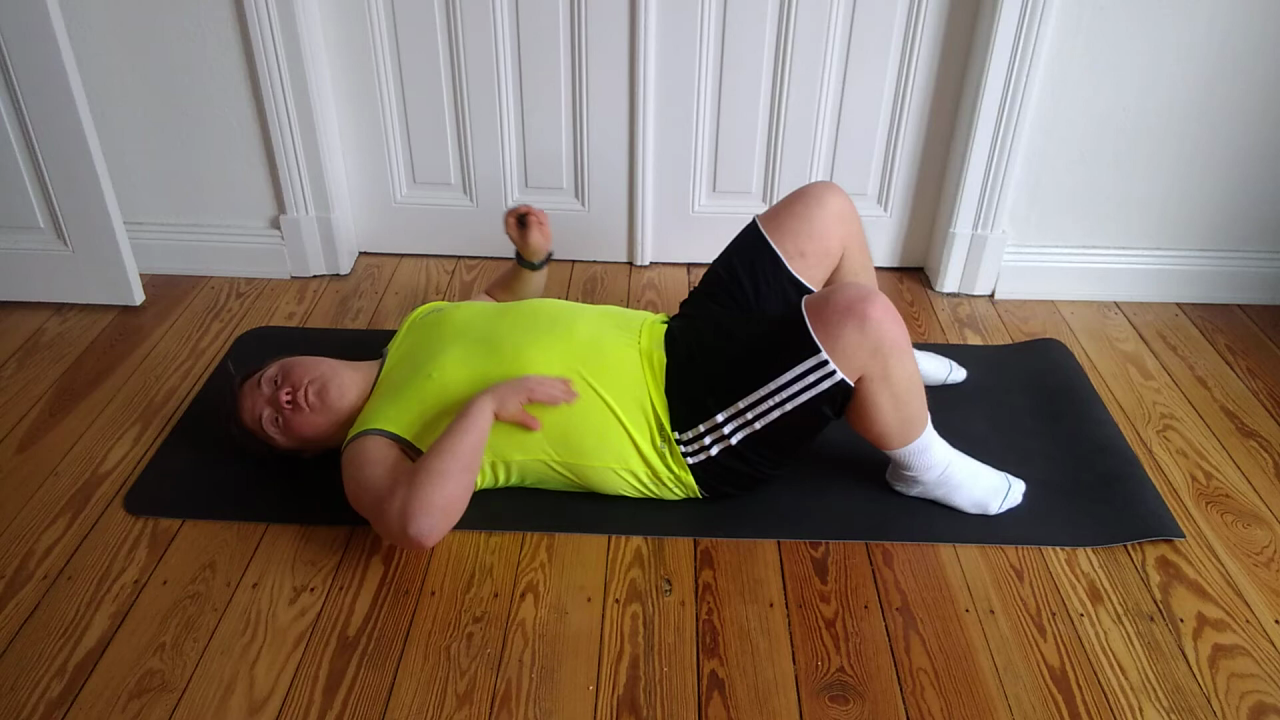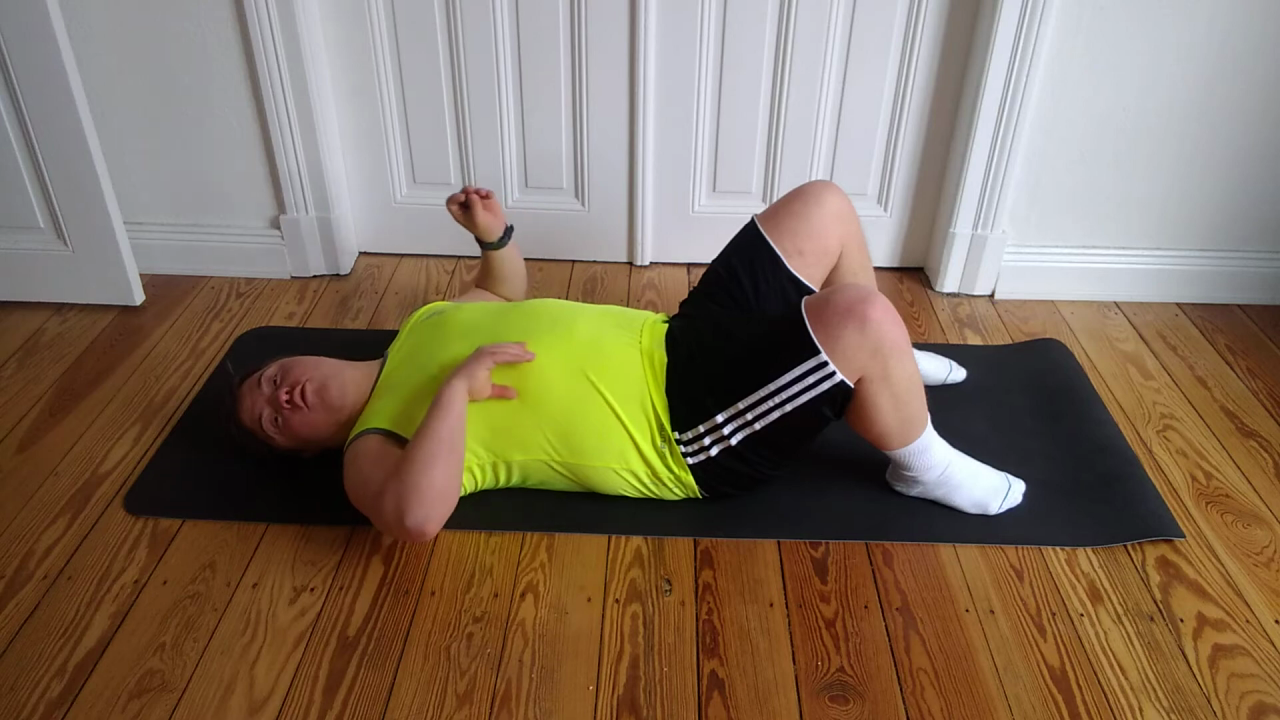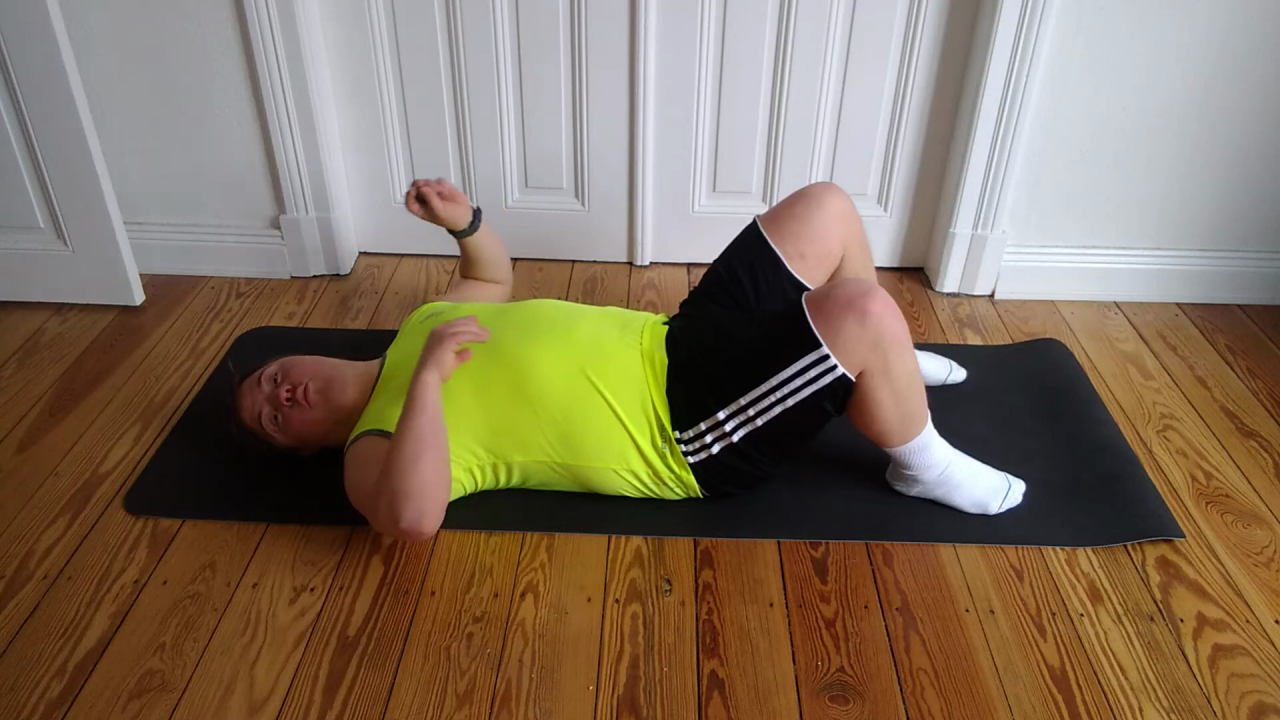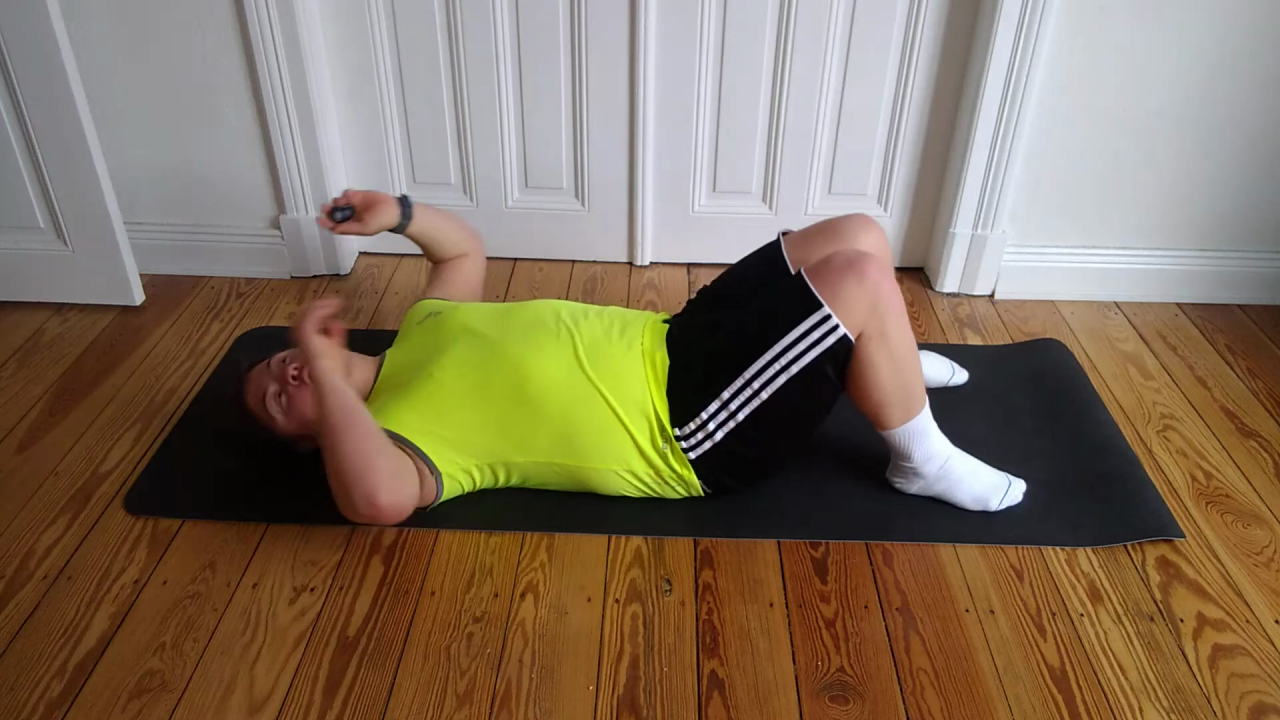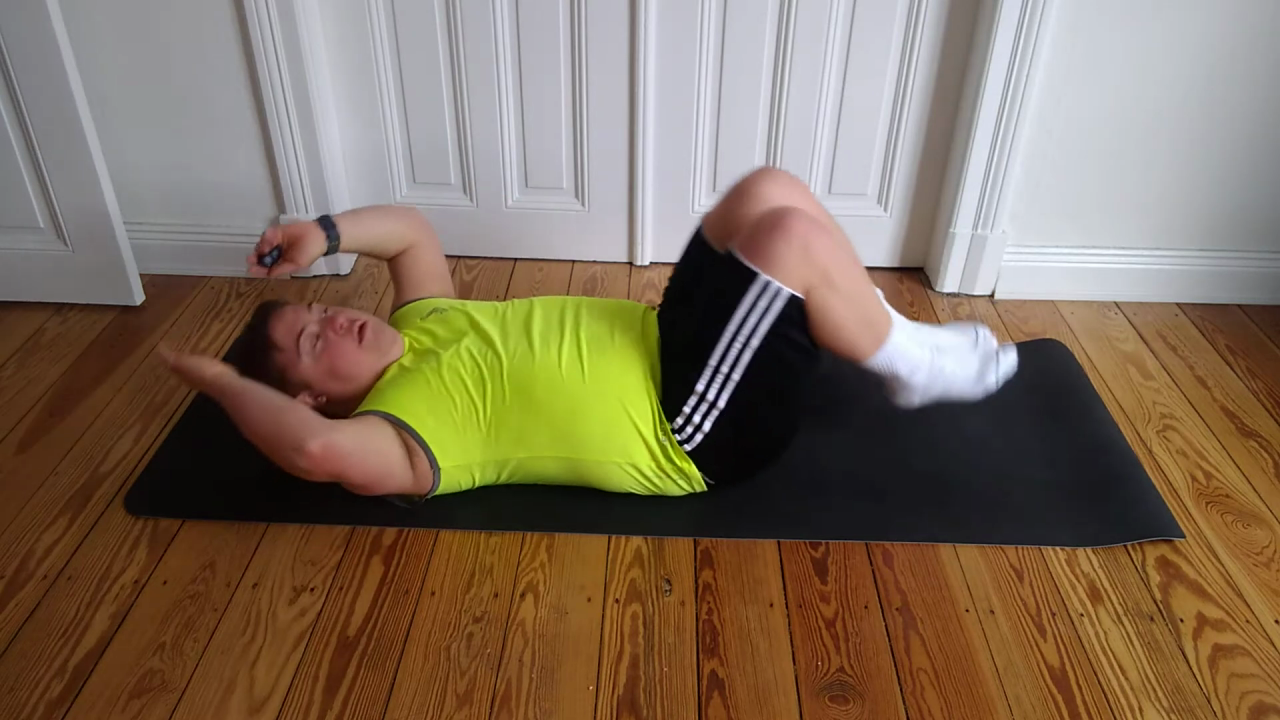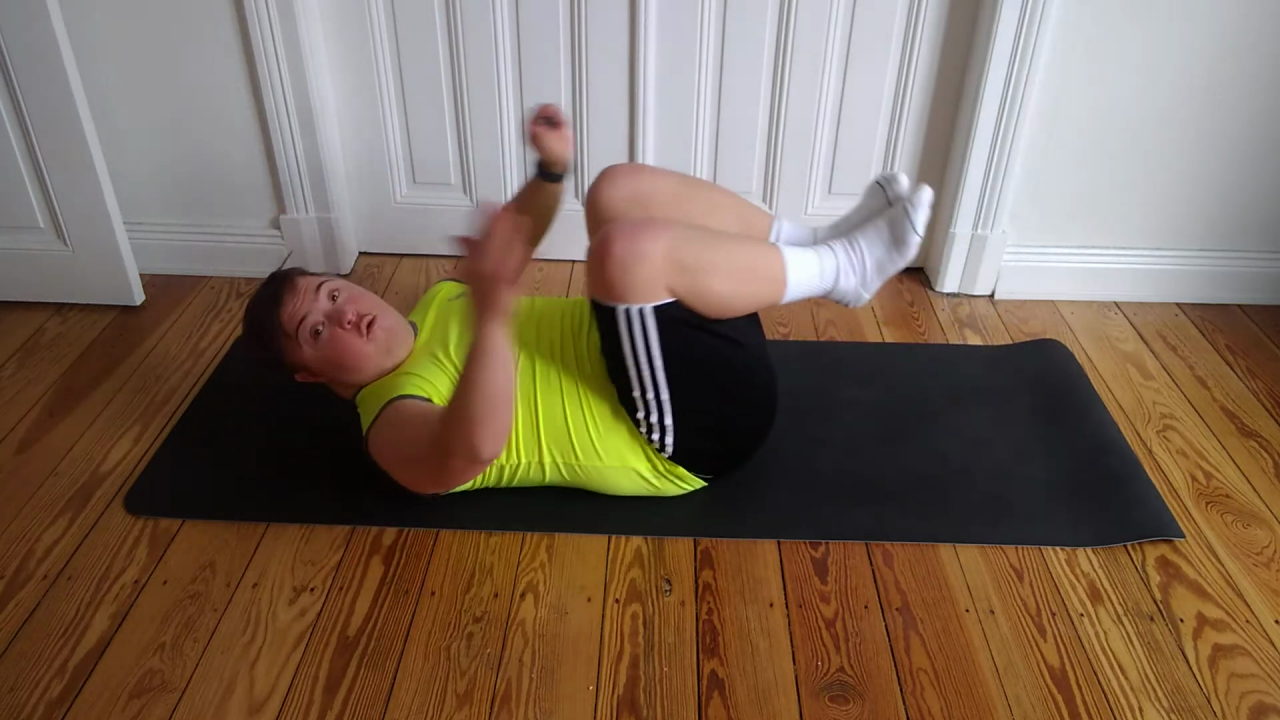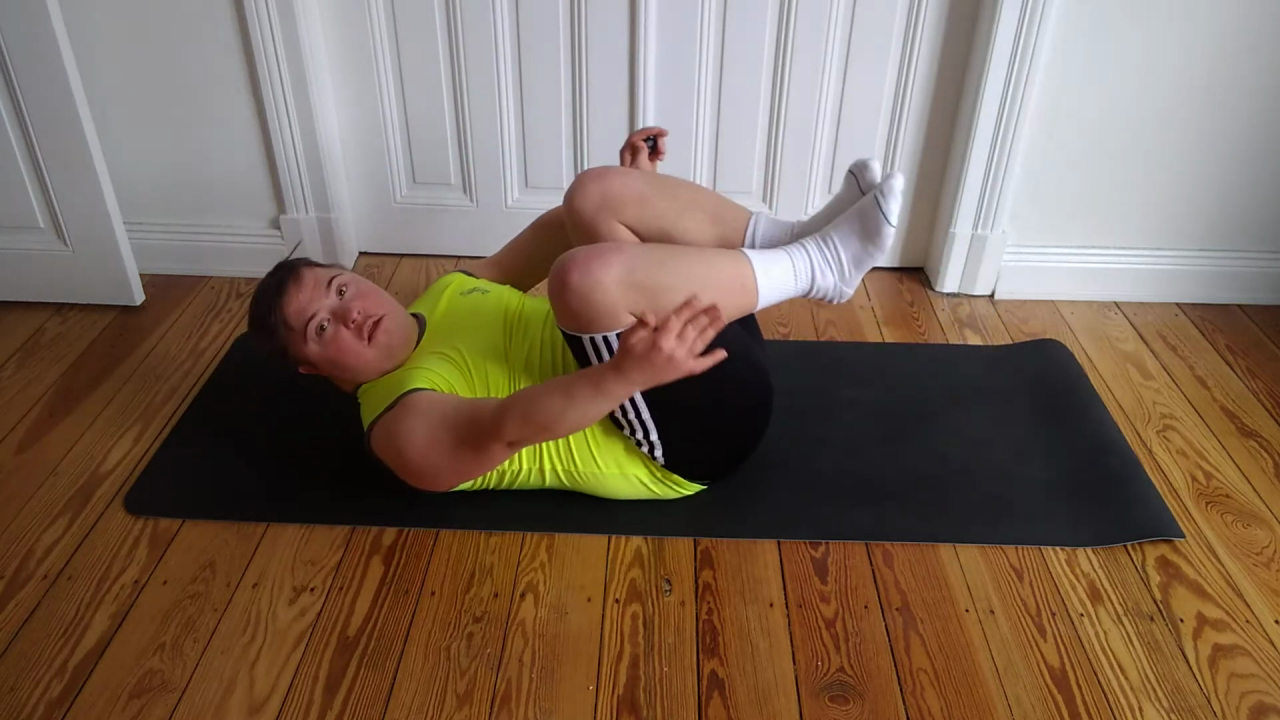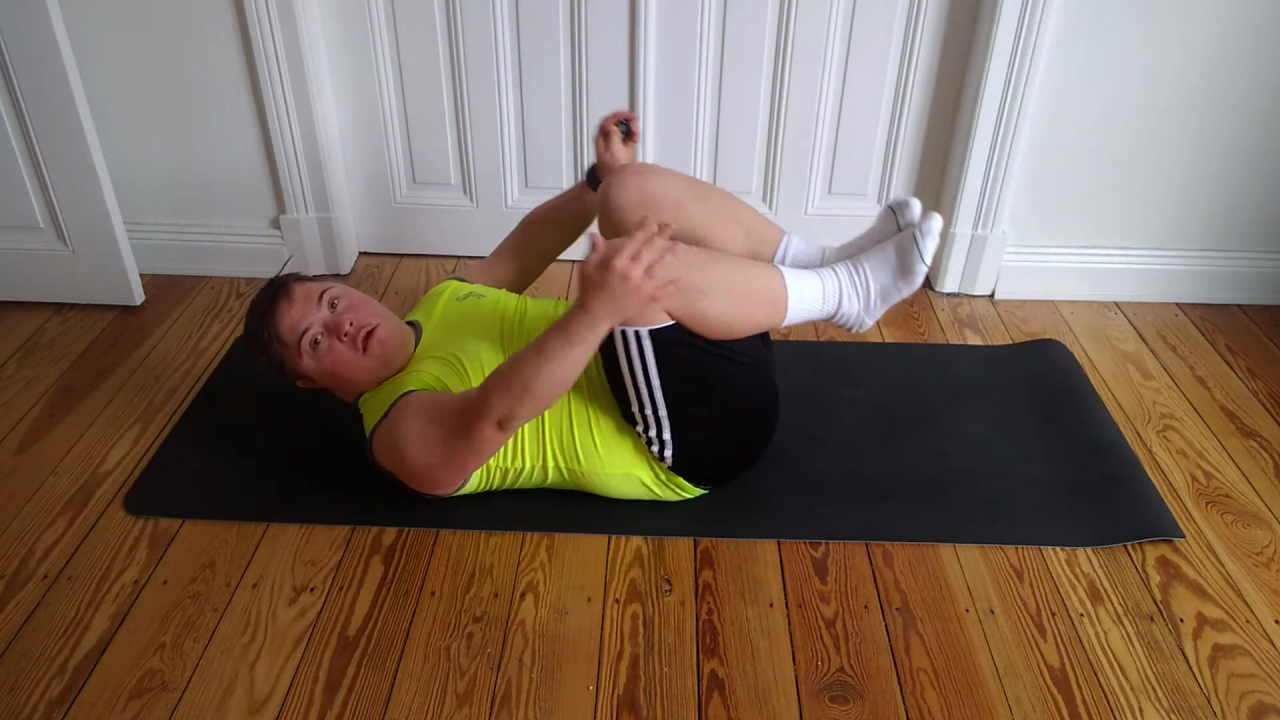
dt=0.4s
person 1, frame 1
left shoulder: (418, 329)
right shoulder: (370, 450)
left elbow: (504, 303)
right elbow: (418, 523)
left wrist: (533, 256)
right wrist: (486, 404)
left hip: (673, 341)
right hip: (692, 441)
left knee: (825, 207)
right knee: (859, 315)
left ankle: (881, 369)
right ankle: (922, 465)
person 1, frame 2
left shoulder: (421, 330)
right shoulder: (371, 449)
left elbow: (503, 293)
right elbow: (416, 516)
left wrist: (493, 236)
right wrist: (456, 388)
left hip: (677, 343)
right hip: (694, 440)
left knee: (822, 208)
right knee: (860, 322)
left ankle: (882, 370)
right ankle: (923, 465)
person 1, frame 3
left shoulder: (420, 324)
right shoulder: (372, 449)
left elbow: (494, 279)
right elbow: (414, 517)
left wrist: (463, 221)
right wrist: (430, 376)
left hip: (674, 344)
right hip: (693, 438)
left knee: (826, 208)
right knee: (860, 311)
left ankle: (880, 366)
right ankle: (924, 464)
person 1, frame 4
left shoulder: (418, 330)
right shoulder: (379, 434)
left elbow: (465, 249)
right elbow: (377, 498)
left wrist: (397, 212)
right wrist: (327, 366)
left hip: (673, 345)
right hip: (693, 436)
left knee: (860, 236)
right knee: (858, 279)
left ankle: (888, 365)
right ankle: (923, 460)
person 1, frame 5
left shoulder: (420, 328)
right shoulder: (391, 432)
left elbow: (411, 229)
right elbow: (315, 449)
left wrist: (324, 233)
right wrist: (220, 377)
left hip: (665, 340)
right hip: (693, 429)
left knee: (770, 190)
right knee: (795, 239)
left ankle: (898, 344)
right ankle: (911, 369)
person 1, frame 6
left shoulder: (438, 306)
right shoulder: (396, 427)
left elbow: (518, 230)
right elbow: (478, 444)
left wrist: (549, 169)
right wrist: (495, 309)
right hip: (688, 438)
left knee: (618, 192)
right knee: (629, 245)
left ankle: (821, 252)
right ankle: (841, 269)
person 1, frame 7
left shoulder: (446, 297)
right shoulder: (404, 428)
left elbow: (547, 238)
right elbow: (511, 425)
left wrist: (634, 194)
right wrist: (632, 372)
left hip: (704, 345)
right hip: (697, 426)
left knee: (594, 194)
right knee: (589, 275)
left ankle: (796, 246)
right ankle: (815, 267)
person 1, frame 8
left shoulder: (440, 305)
right shoulder: (405, 437)
left elbow: (526, 244)
right elbow: (500, 410)
left wrist: (600, 180)
right wrist: (599, 308)
left hip: (716, 364)
right hip: (696, 445)
left knee: (634, 192)
right knee: (616, 274)
left ankle: (827, 266)
right ankle: (844, 291)
